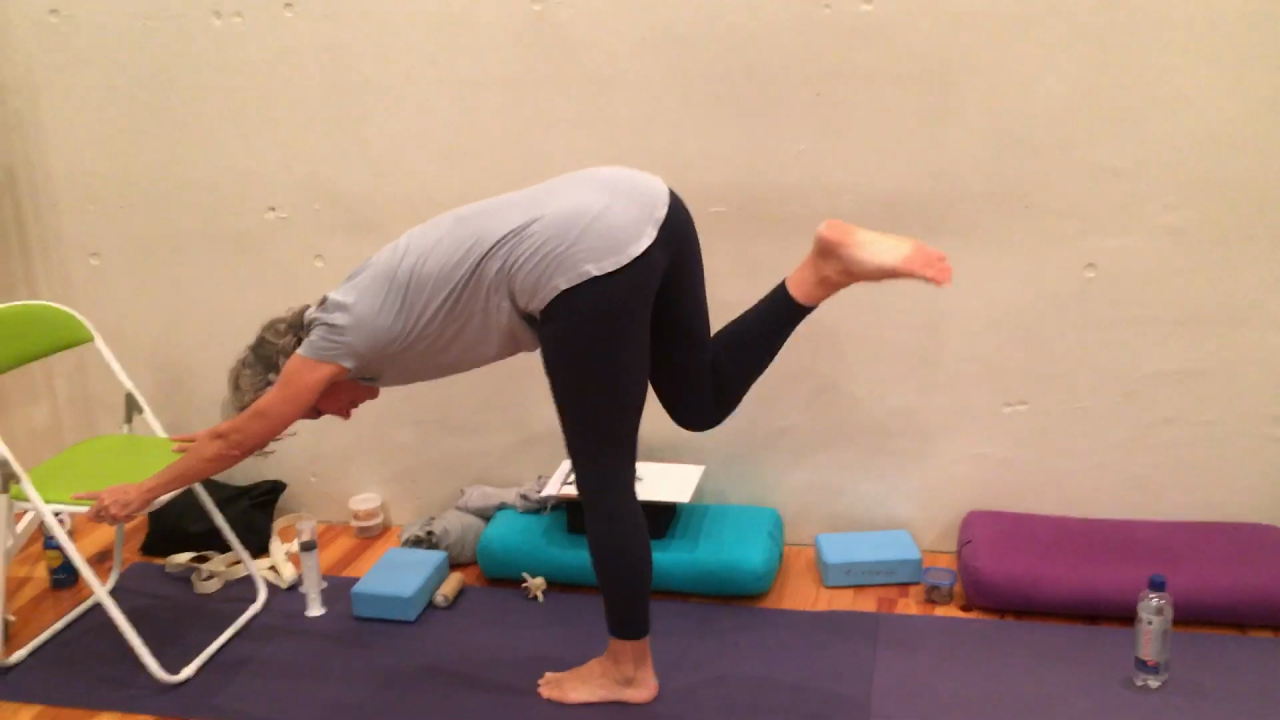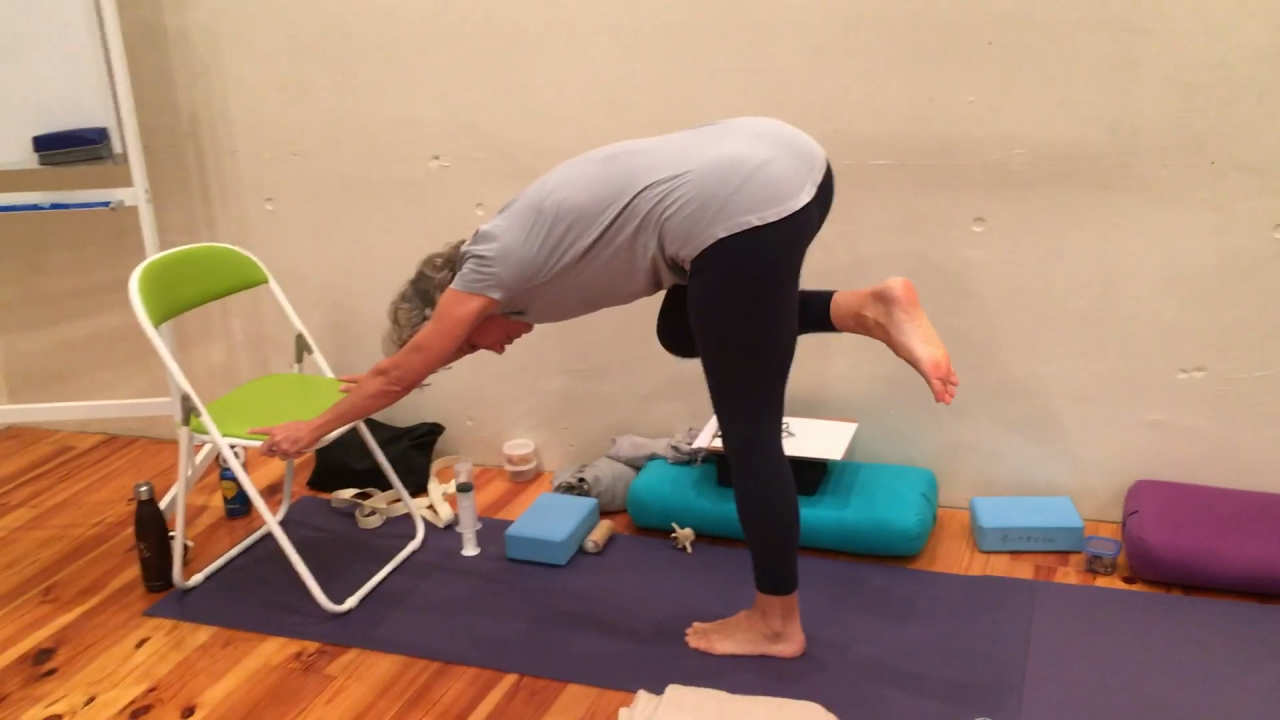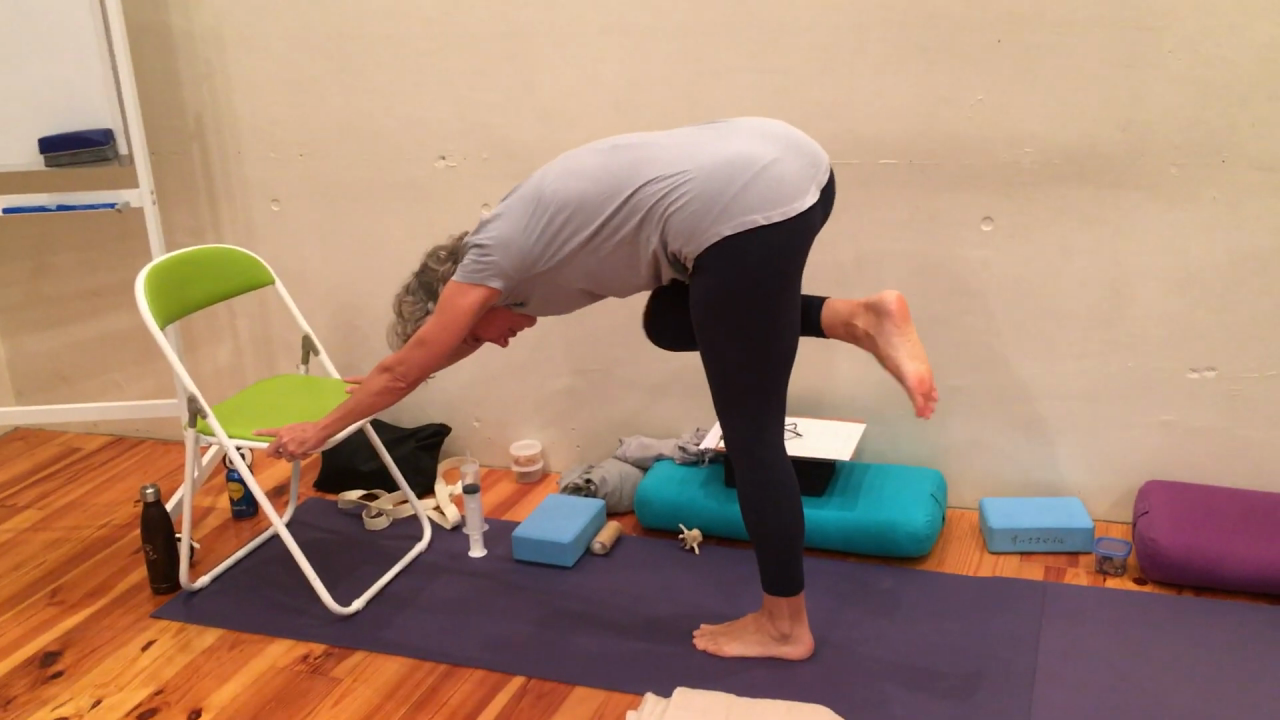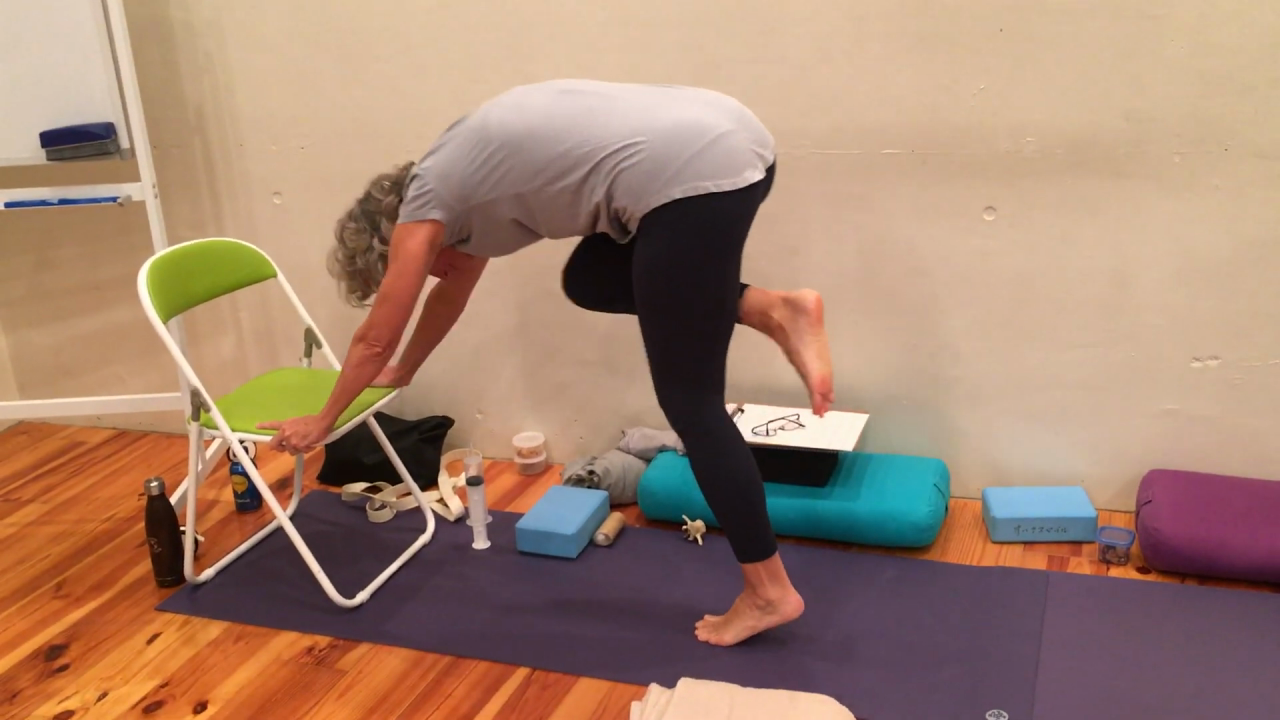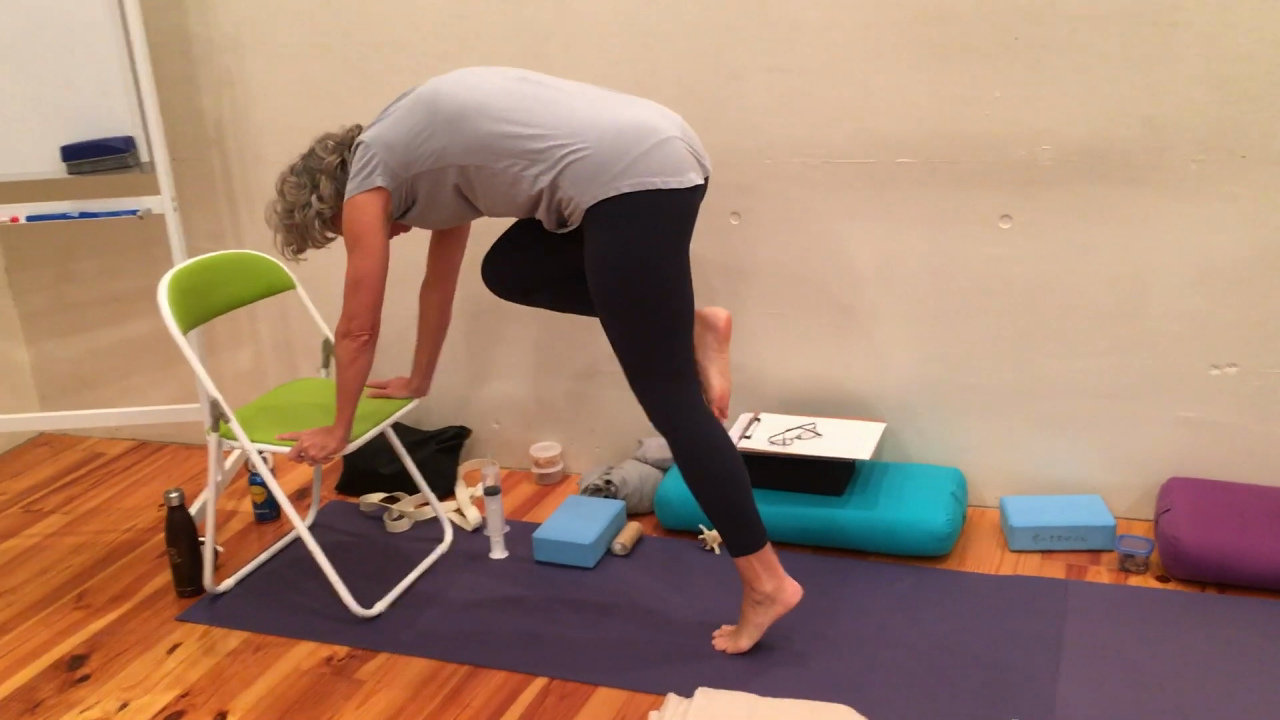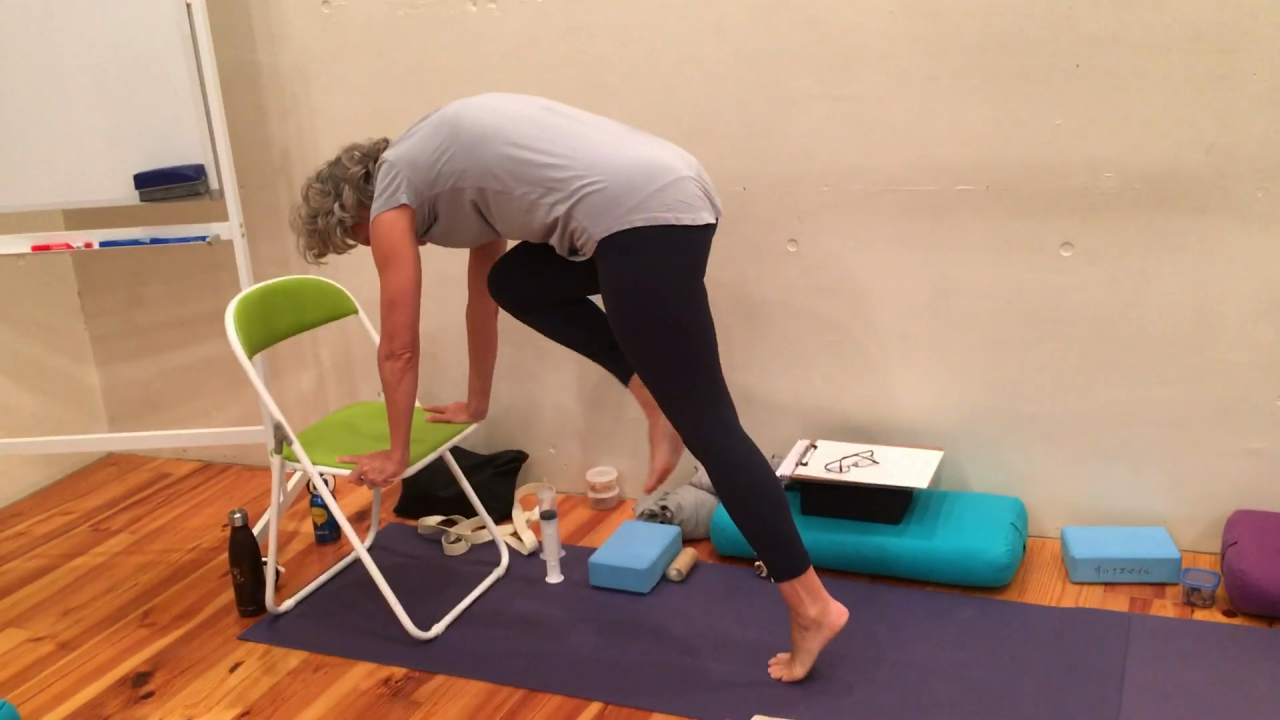
dt=0.7s
person 1, frame 1
left shoulder: (335, 339)
right shoulder: (358, 310)
left elbow: (242, 441)
left wrist: (139, 494)
right wrist: (223, 436)
left hip: (587, 260)
right hip: (637, 205)
left knee: (603, 482)
right knee: (698, 400)
left ankle: (628, 670)
right ankle: (821, 270)
person 1, frame 2
left shoulder: (487, 272)
right shoulder: (510, 247)
left elbow: (398, 376)
left wrist: (310, 432)
right wrist: (384, 379)
left hip: (741, 207)
right hip: (786, 159)
left knee: (748, 435)
right knee: (684, 333)
left ankle: (775, 624)
right ankle: (867, 309)
person 1, frame 3
left shoulder: (486, 264)
right shoulder: (513, 241)
left elbow: (401, 370)
left wrist: (318, 431)
right wrist: (382, 385)
left hip: (746, 207)
right hip: (787, 163)
left knee: (749, 435)
right knee: (671, 325)
left ankle: (784, 626)
right ankle: (856, 319)
person 1, frame 4
left shoulder: (426, 202)
right shoulder: (462, 183)
left elbow: (375, 337)
right elbow: (452, 294)
left wrist: (322, 422)
right wrist: (401, 374)
left hip: (690, 175)
right hip: (728, 138)
left knee: (688, 401)
right knee: (589, 282)
left ankle: (768, 591)
right ankle: (772, 310)
person 1, frame 5
left shoulder: (367, 177)
right shoulder: (415, 152)
left elbow: (357, 329)
right elbow: (439, 280)
left wrist: (338, 431)
right wrist: (418, 380)
left hip: (630, 178)
right hip: (659, 150)
left knee: (669, 399)
right knee: (509, 272)
left ankle: (766, 583)
right ankle: (686, 323)
person 1, frame 6
left shoulder: (391, 197)
right shoulder: (440, 164)
left elbow: (398, 348)
right elbow: (482, 299)
left wrist: (395, 454)
right wrist: (476, 404)
left hip: (640, 215)
right hip: (672, 186)
left knee: (704, 425)
right knee: (512, 283)
left ankle: (813, 607)
right ankle: (659, 393)
